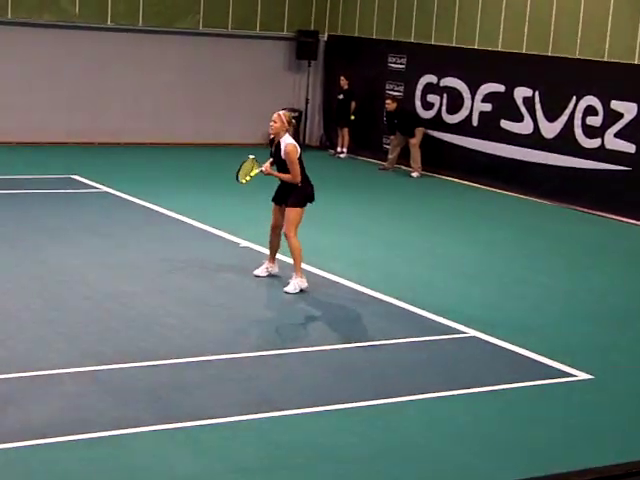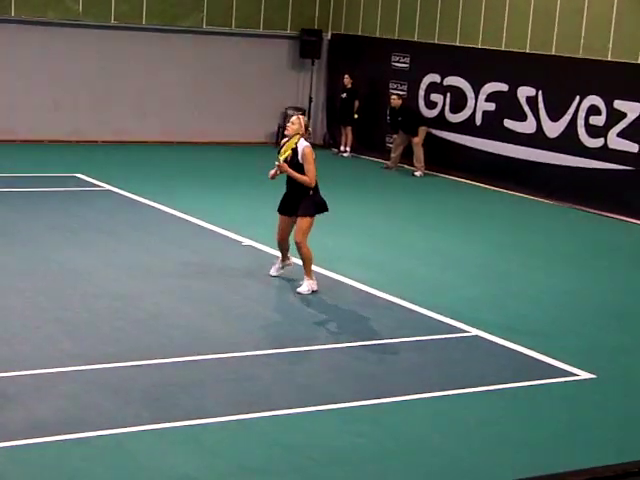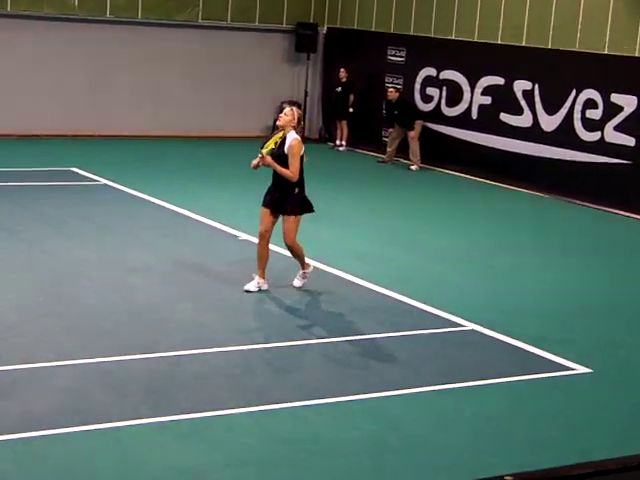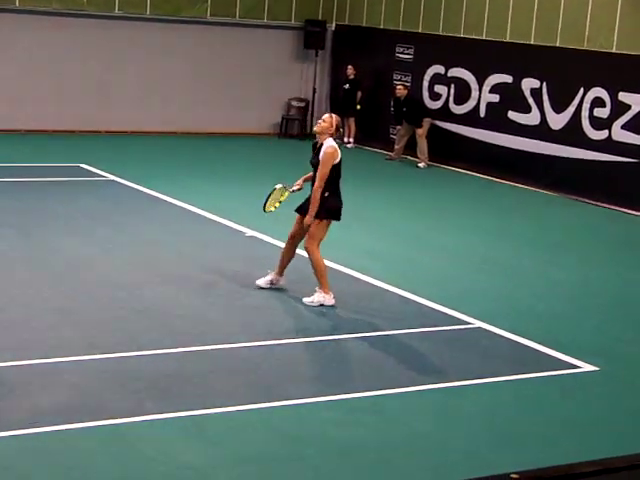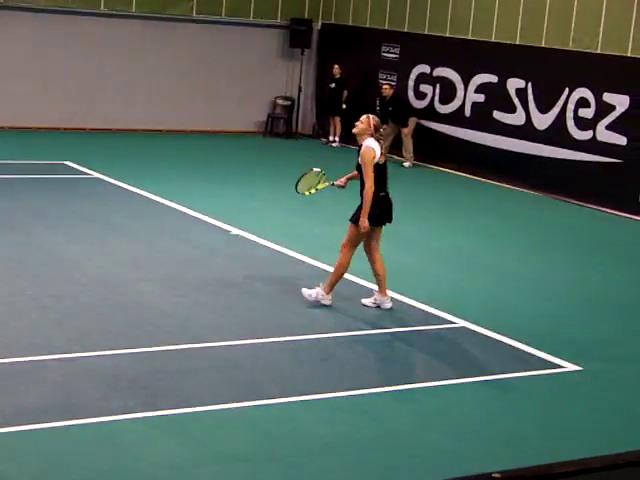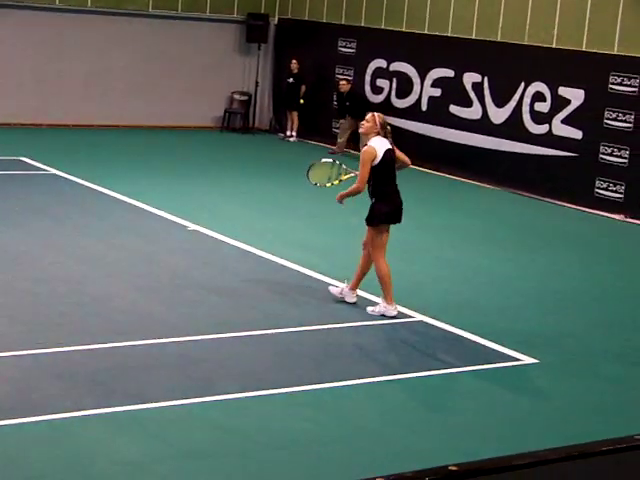
dt=0.5s
person 1, frame 1
left shoulder: (289, 146)
right shoulder: (275, 140)
left elbow: (296, 178)
left wrist: (272, 172)
right wrist: (270, 163)
left hip: (298, 190)
right hip: (285, 188)
left knee: (290, 233)
right knee: (275, 228)
left ankle: (299, 278)
right ankle: (271, 264)
person 1, frame 2
left shoulder: (305, 149)
right shoulder: (285, 144)
left elbow: (311, 182)
left wrist: (288, 171)
right wrist: (277, 170)
left hip: (308, 198)
right hip: (290, 196)
left knee: (299, 240)
right knee: (281, 237)
left ankle: (310, 279)
right ankle: (284, 260)
person 1, frame 3
left shoulder: (294, 142)
right shoulder: (279, 137)
left elbow: (293, 176)
left wrist: (271, 164)
right wrist: (261, 161)
left hip: (292, 195)
right hip: (275, 192)
left knee: (289, 240)
right knee: (263, 235)
left ankle: (305, 268)
right ankle: (260, 279)
person 1, frame 4
left shoulder: (329, 149)
right shoulder: (318, 144)
left elbow: (319, 185)
left wrist: (311, 214)
right wrist: (303, 179)
left hip: (326, 202)
right hip: (316, 199)
left knee: (311, 246)
right knee: (293, 238)
left ankle: (325, 293)
right ankle: (277, 276)
person 1, frame 5
left shoulder: (367, 149)
right shoulder: (373, 145)
left elbow: (369, 187)
left wrist: (364, 216)
right wrist: (347, 177)
left hip: (373, 205)
right hip: (381, 203)
left knee: (347, 249)
right knee: (372, 250)
left ankle: (324, 293)
right ankle: (383, 296)
person 1, frame 6
left shoulder: (369, 149)
right shoulder: (386, 143)
left elbow: (359, 187)
right elbow: (406, 162)
left wrist: (342, 195)
left hip: (382, 204)
right hip: (392, 200)
left knee: (377, 254)
right knee: (368, 246)
left ankle: (389, 304)
right ankle: (351, 290)
